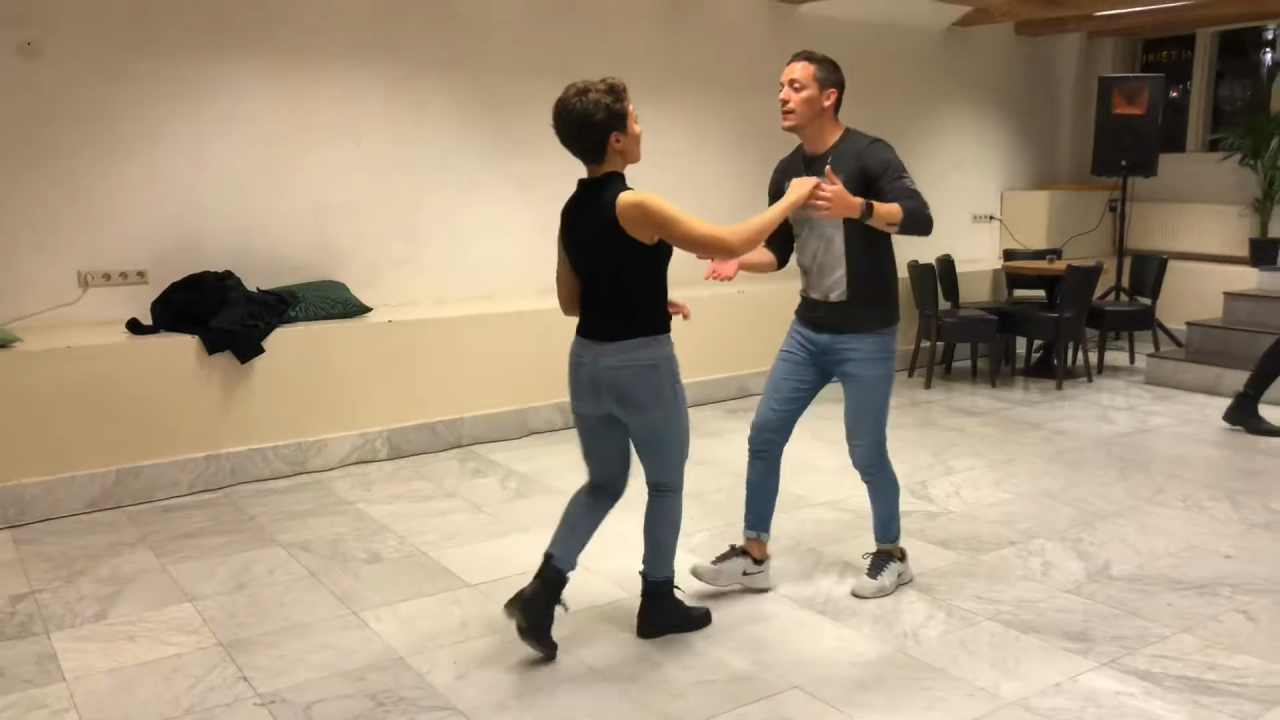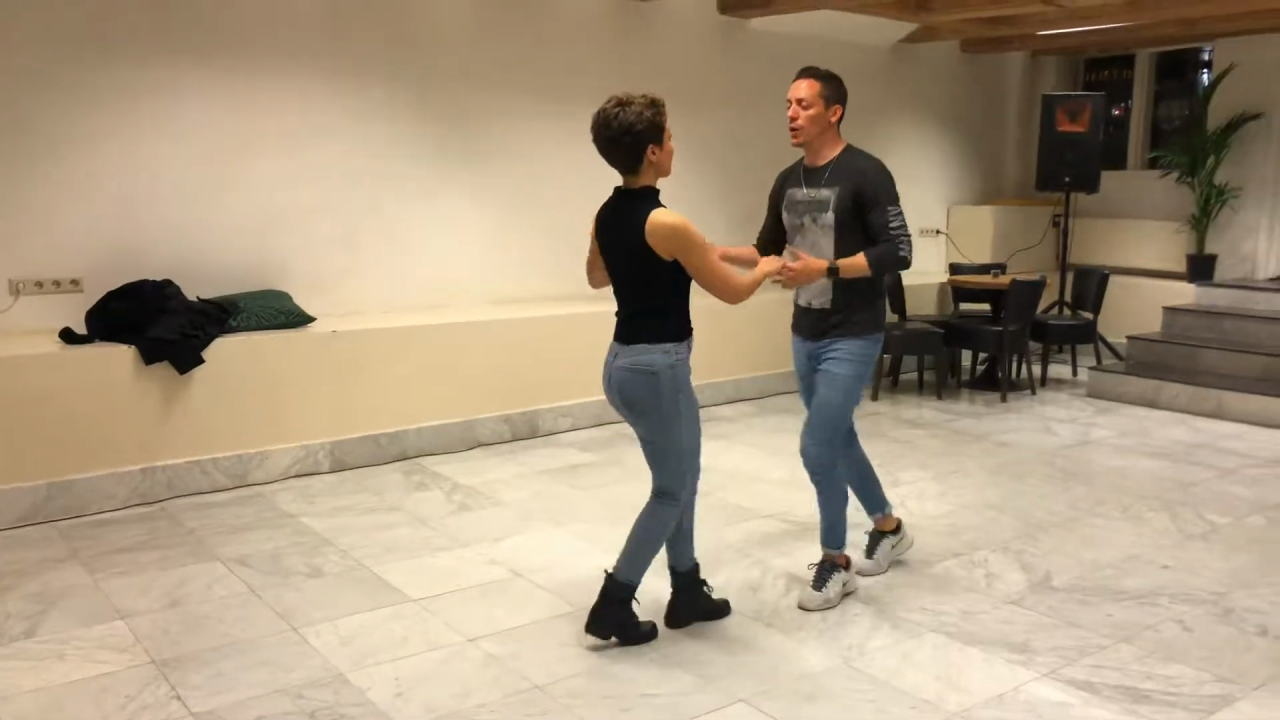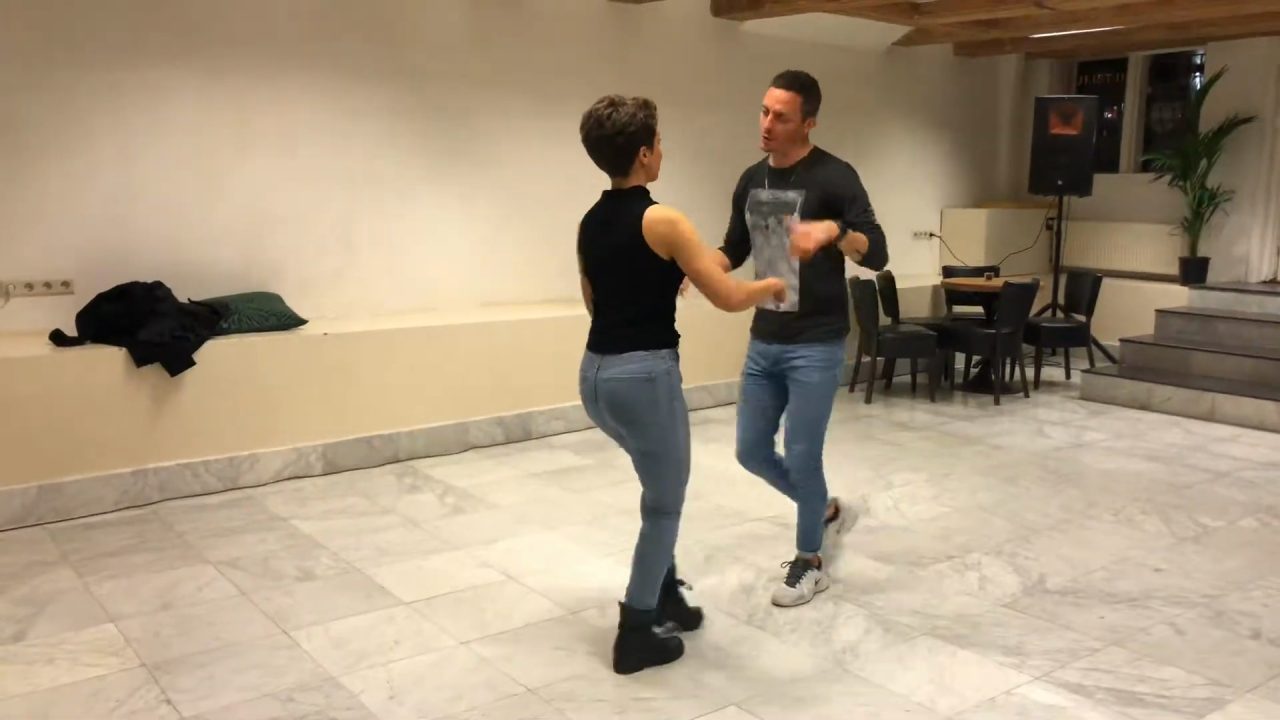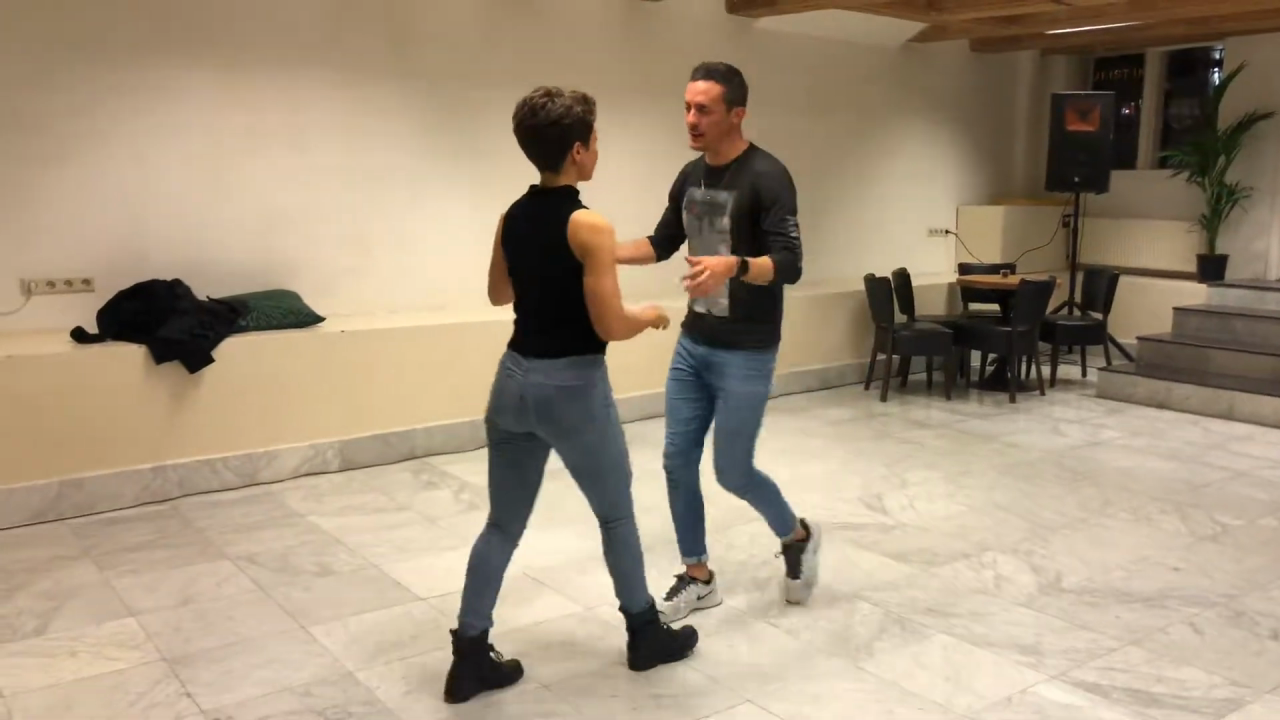
dt=0.5s
person 1, frame 1
left shoulder: (573, 211)
right shoulder: (634, 206)
right elbow: (731, 243)
right wrist: (791, 200)
left hip: (588, 361)
right hip: (642, 365)
left knee: (604, 484)
right knee: (666, 484)
left ankle: (543, 590)
right ankle: (658, 603)
person 1, frame 2
left shoulder: (607, 215)
right shoulder: (665, 223)
right elbow: (732, 291)
right wrist: (767, 267)
left hip: (623, 363)
right hip: (656, 369)
left knee: (675, 482)
right knee: (675, 492)
left ankle: (687, 593)
right ankle: (612, 605)
person 1, frame 3
left shoulder: (590, 223)
right shoulder: (661, 221)
right elbow: (729, 298)
right wrist: (771, 285)
left hip: (596, 374)
right hip: (645, 376)
left knee: (656, 487)
right knee: (664, 507)
left ankle: (664, 593)
right ankle: (636, 634)
person 1, frame 4
left shoulder: (512, 218)
right shoulder: (588, 227)
right elbow: (611, 327)
right wrist: (651, 315)
left hip: (513, 380)
right hip: (572, 386)
left knee: (503, 522)
right knee: (614, 513)
left ankle: (470, 658)
right ankle: (647, 634)
person 2, frame 1
left shoulder: (868, 155)
right shoulder: (785, 172)
left elbow: (920, 218)
left wrist: (857, 206)
right wrist: (740, 261)
left hip: (866, 334)
right hip: (808, 331)
left knee: (866, 453)
right knee: (764, 436)
left ankle: (891, 554)
right ankle: (753, 554)
person 2, frame 2
left shoulder: (865, 173)
right shoulder: (786, 182)
left elbow: (896, 253)
right elbow: (766, 253)
left wrist: (825, 270)
right wrist: (721, 254)
left hip: (853, 337)
right hip: (805, 336)
left knee: (816, 449)
right knee: (835, 440)
left ankle: (836, 564)
right ankle: (889, 528)
person 2, frame 3
left shoulder: (833, 176)
right shoulder: (750, 181)
left elbow: (876, 251)
right elbow: (733, 251)
left wrist: (833, 232)
left hip: (817, 344)
right hip: (763, 342)
left knee: (801, 456)
right knee: (750, 451)
left ankle: (810, 562)
right ankle: (829, 510)
person 2, frame 4
left shoulder: (767, 177)
right shoulder: (689, 177)
left elbow: (790, 264)
right elbow: (662, 243)
left wrist: (733, 268)
left hip: (746, 351)
right hip: (692, 344)
left knee: (730, 469)
right knee: (677, 462)
left ankle: (797, 537)
right ankle: (697, 575)
